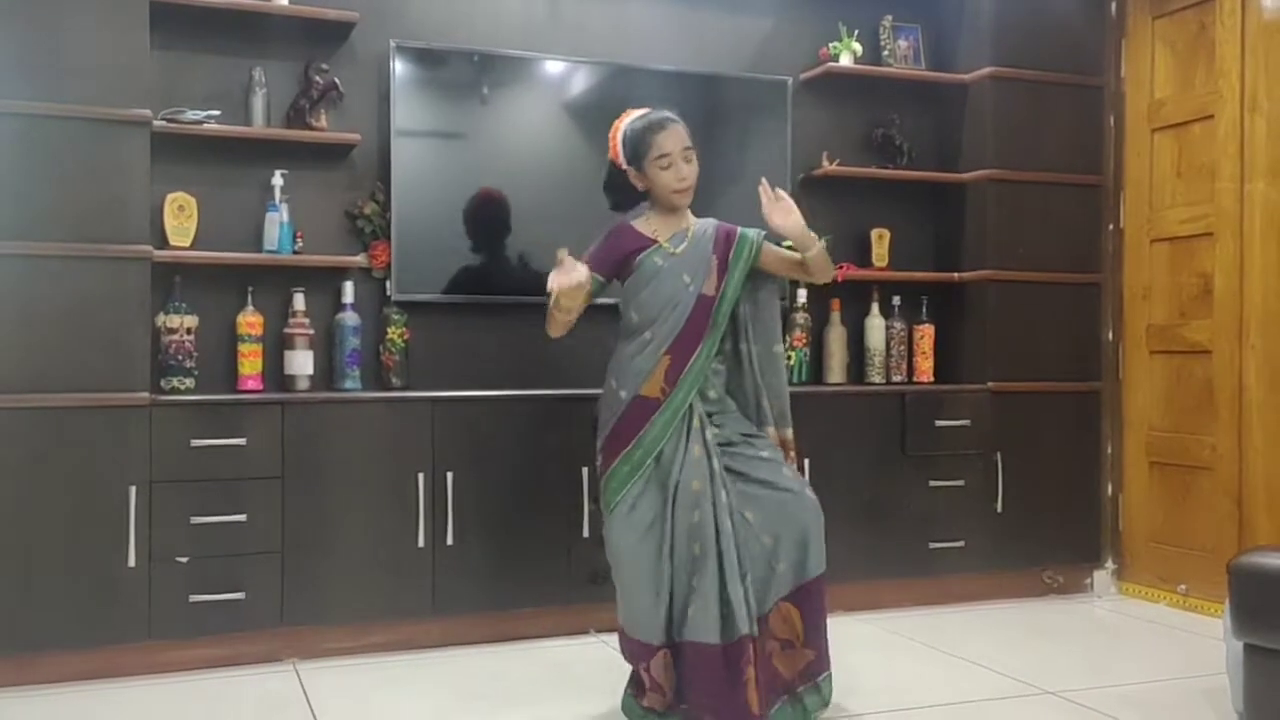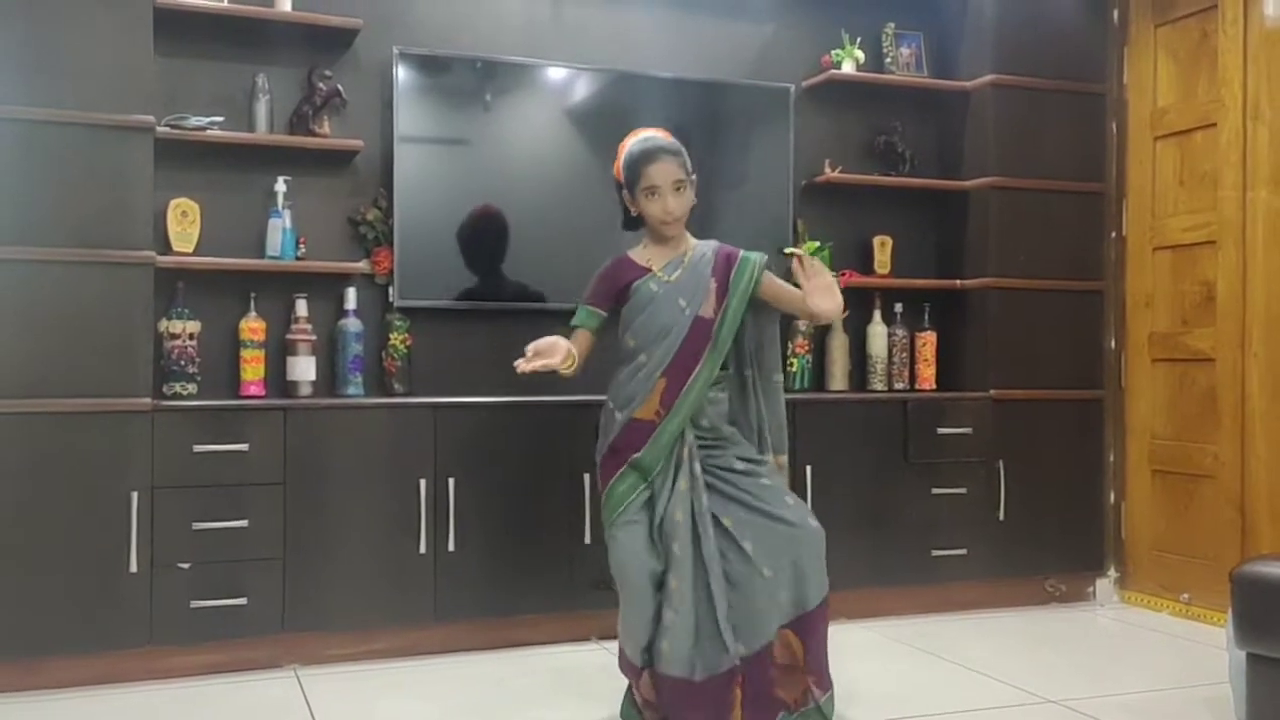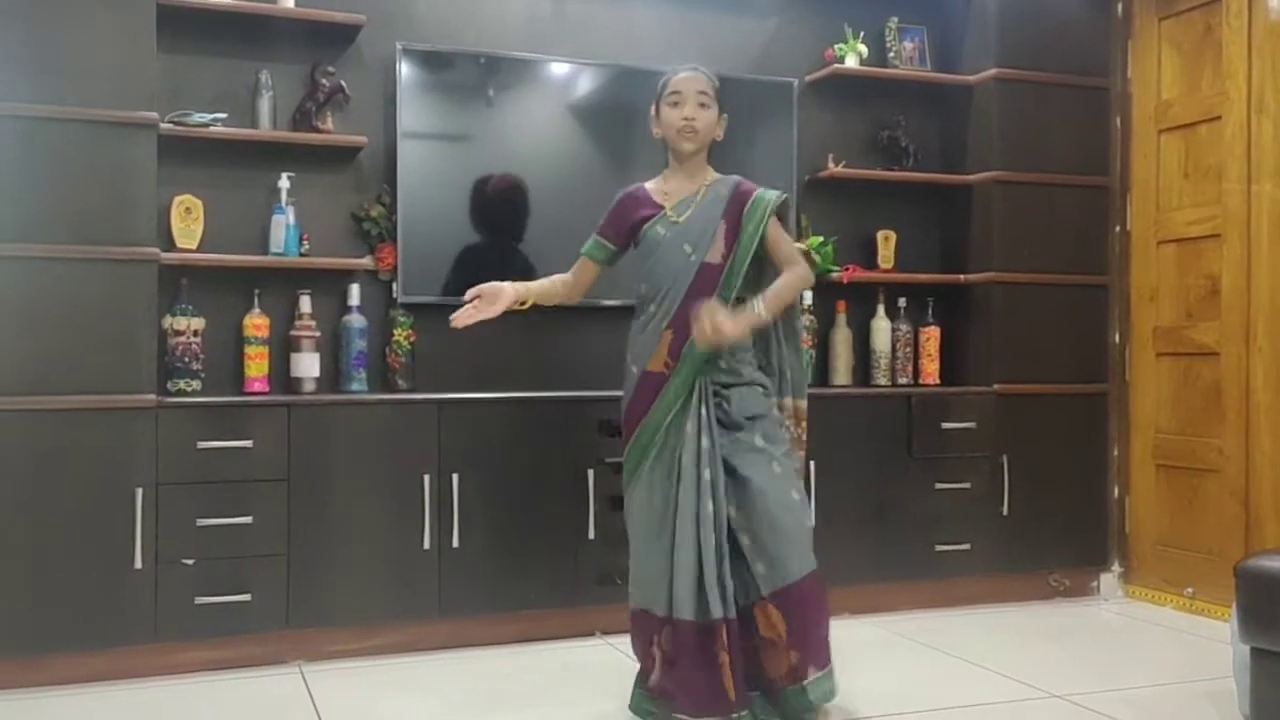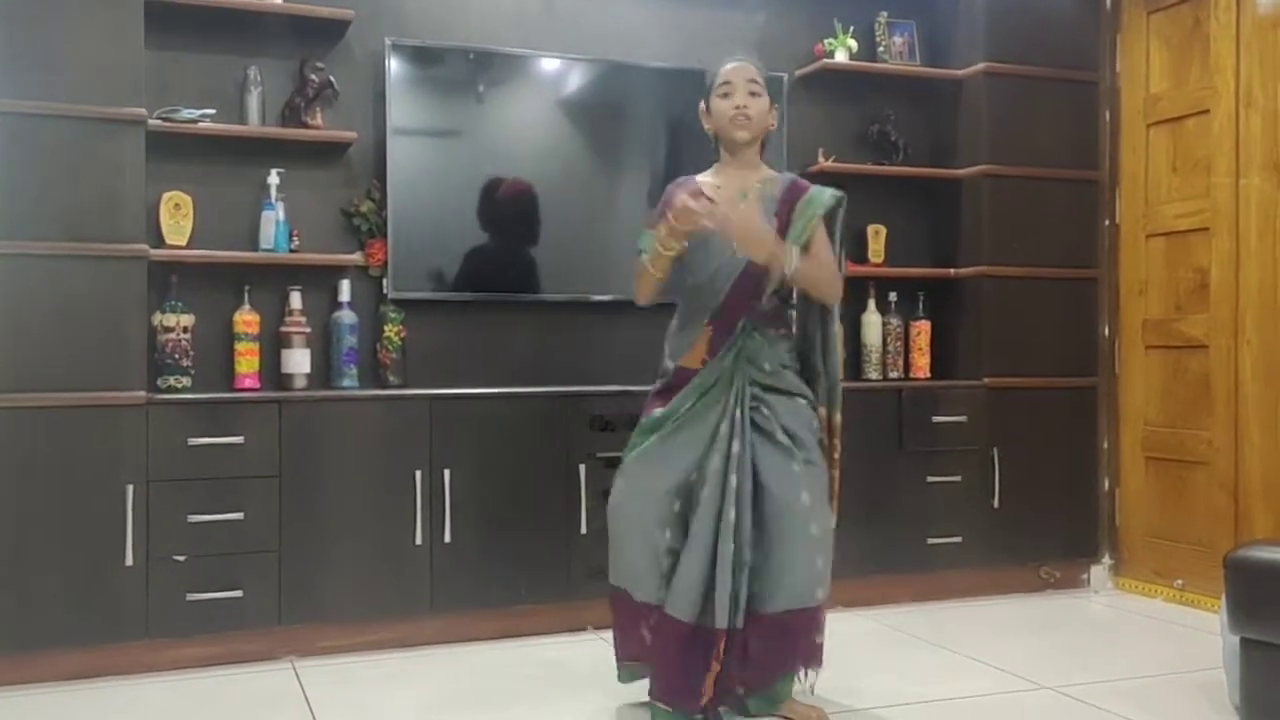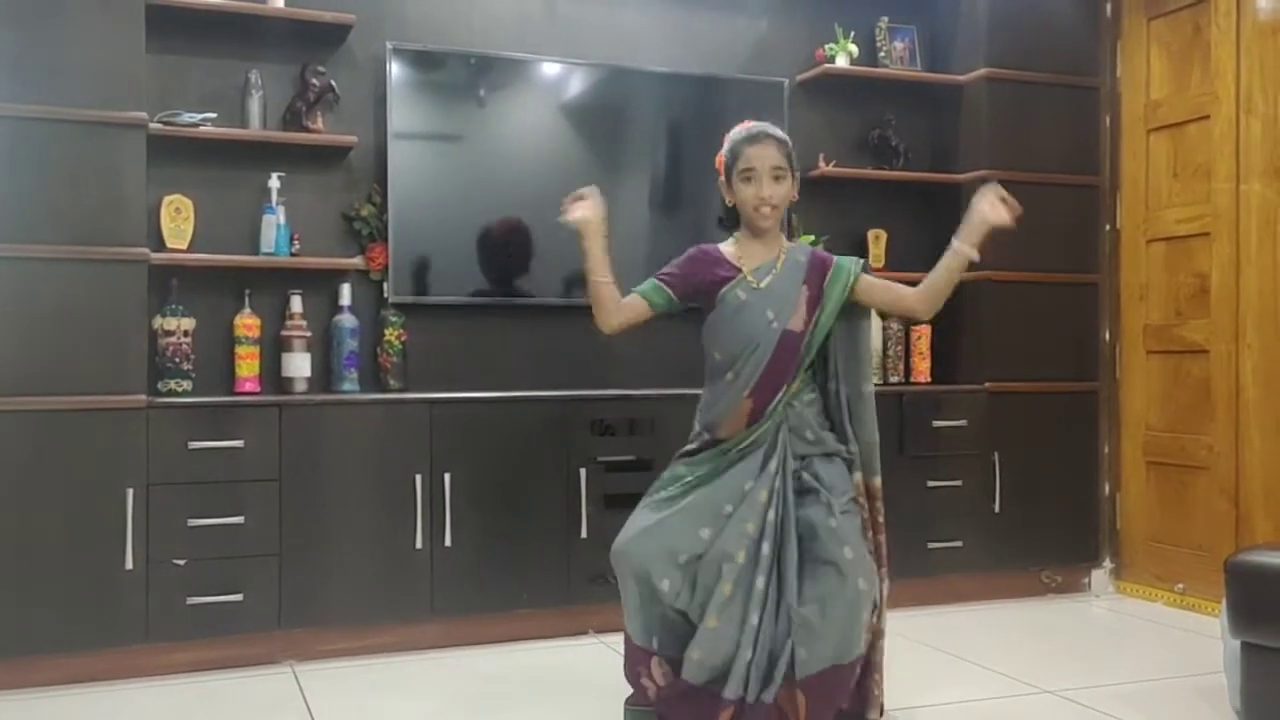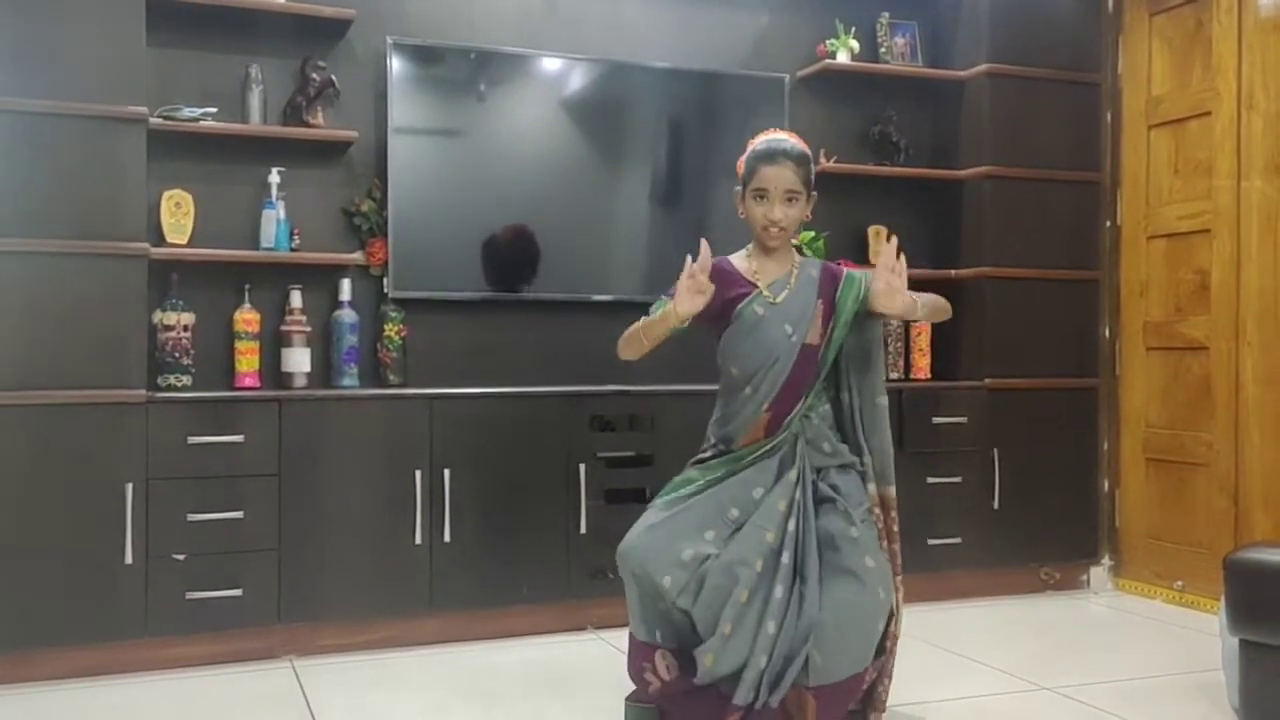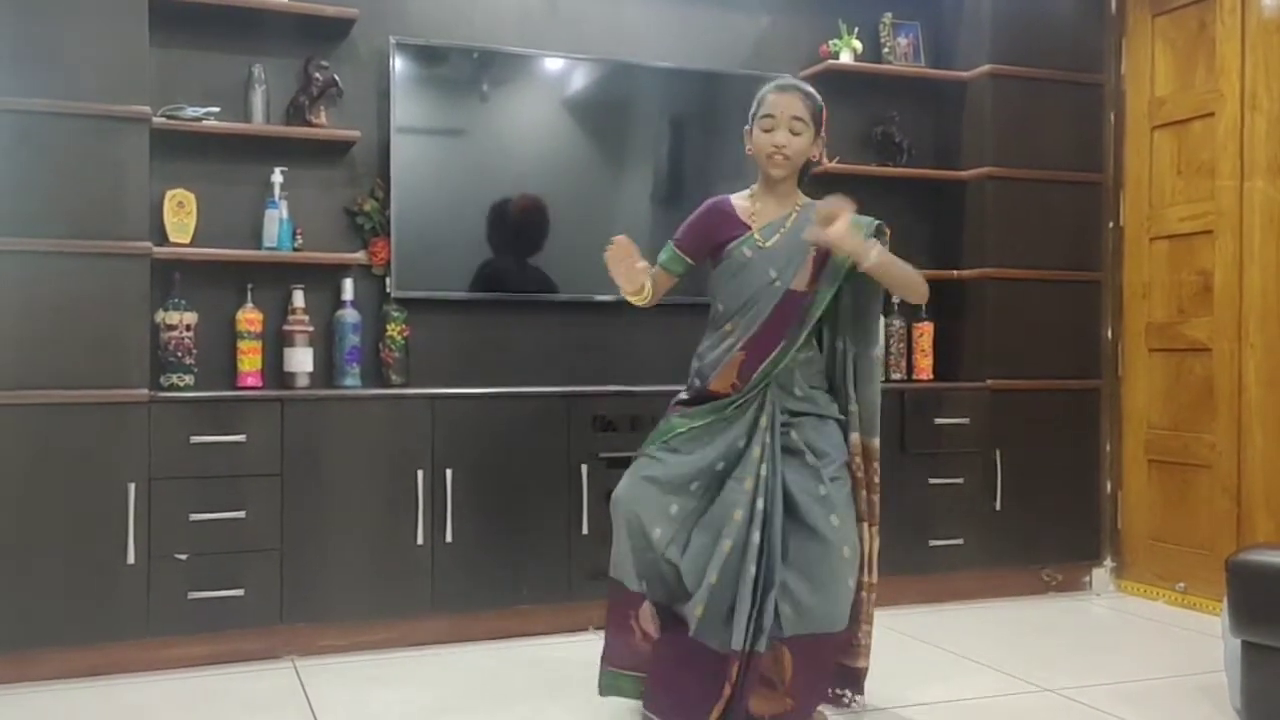
dt=0.4s
person 1, frame 1
left shoulder: (726, 241)
right shoulder: (622, 241)
left elbow: (815, 269)
right elbow: (558, 322)
left wrist: (797, 234)
right wrist: (567, 291)
left hip: (713, 415)
right hip: (642, 423)
left knee: (790, 512)
right knee: (649, 553)
person 1, frame 2
left shoulder: (729, 264)
right shoulder: (620, 272)
left elbow: (812, 308)
right elbow: (579, 350)
left wrist: (825, 300)
right wrist: (560, 352)
left hip: (718, 438)
right hip: (642, 444)
left knee: (792, 537)
right knee: (651, 572)
person 1, frame 3
left shoulder: (745, 199)
right shoulder: (634, 203)
left elbow: (799, 269)
right elbow: (576, 282)
left wrist: (744, 319)
right wrist: (519, 293)
left hip: (737, 384)
right hip: (663, 388)
left knee: (768, 513)
right knee: (670, 523)
person 1, frame 4
left shoulder: (798, 198)
right shoulder: (683, 195)
left elbow: (828, 288)
right elbow: (644, 286)
left wrist: (769, 246)
right wrist: (672, 234)
left hip: (772, 385)
right hip: (694, 385)
left knee: (788, 524)
right knee: (643, 508)
person 1, frame 5
left shoulder: (821, 270)
right shoulder: (704, 266)
left elbow: (920, 304)
right elbow: (612, 319)
left wrist: (971, 231)
right wrist: (594, 236)
left hip: (804, 452)
right hip: (724, 454)
left knee: (843, 585)
right knee: (643, 555)
person 1, frame 6
left shoulder: (834, 285)
right shoulder: (717, 278)
left elbow: (942, 308)
right elbow: (628, 349)
left wrist: (905, 305)
right wrist: (676, 313)
left hip: (818, 466)
right hip: (737, 463)
left knee: (859, 592)
right knee: (648, 558)
person 1, frame 7
left shoulder: (842, 225)
right shoulder: (717, 216)
left elbow: (912, 290)
right elbow: (648, 291)
left wrist: (862, 254)
right wrist: (634, 280)
left hip: (801, 410)
right hip: (716, 405)
left knee: (812, 550)
right knee: (642, 509)
